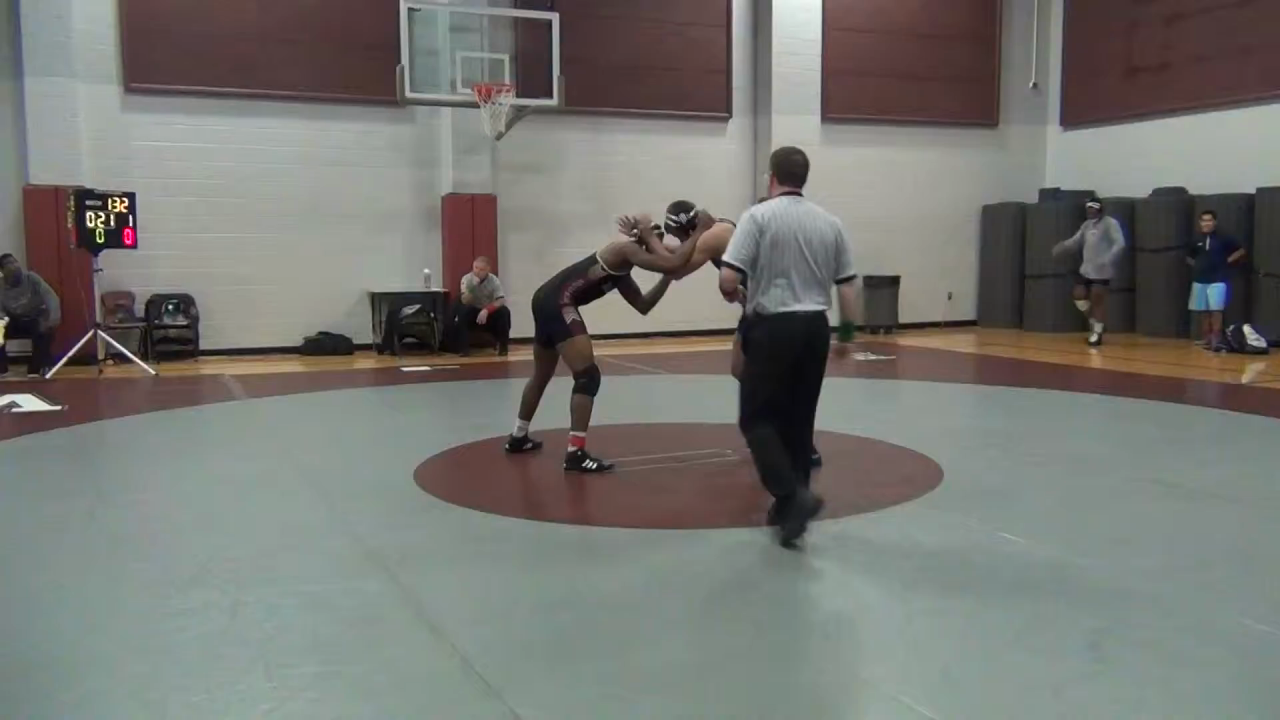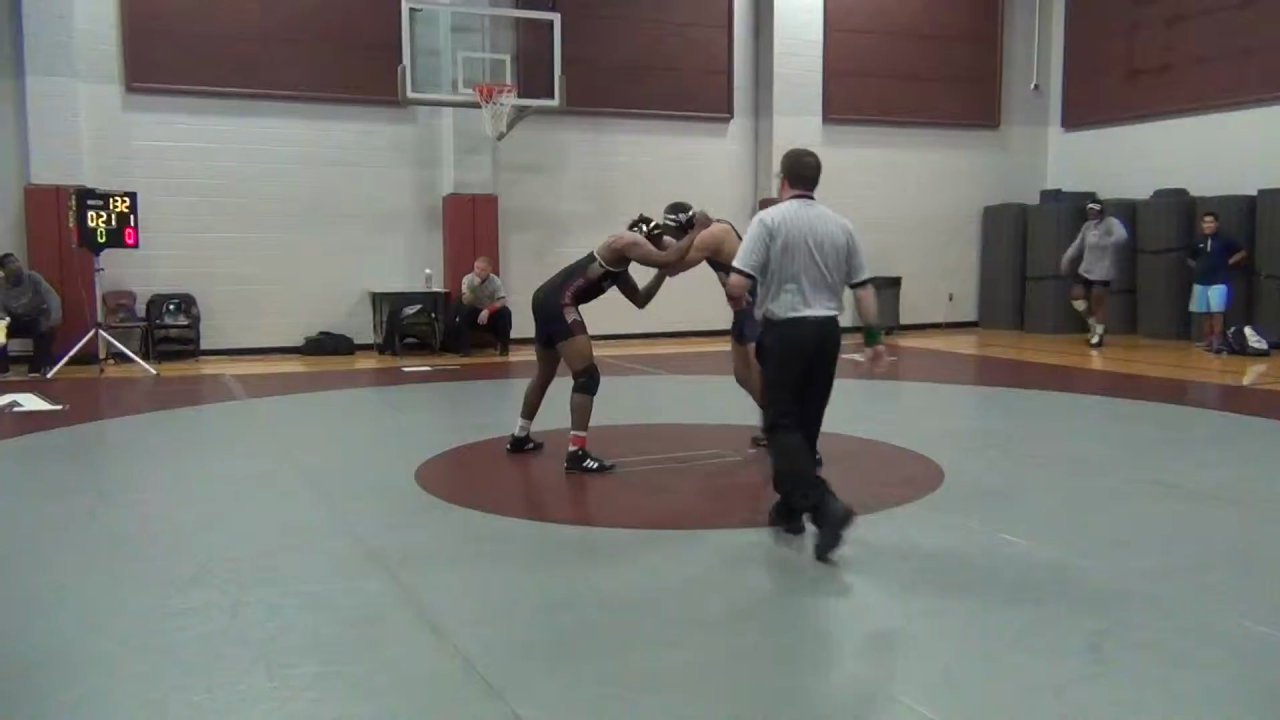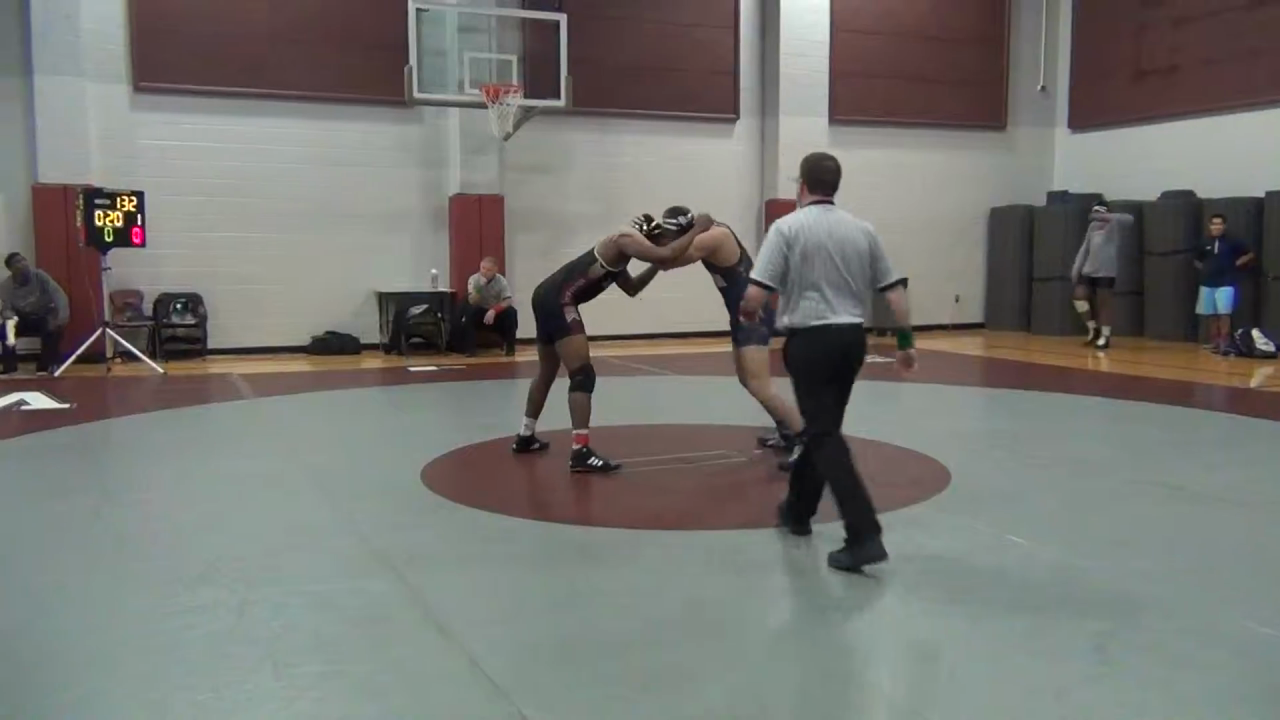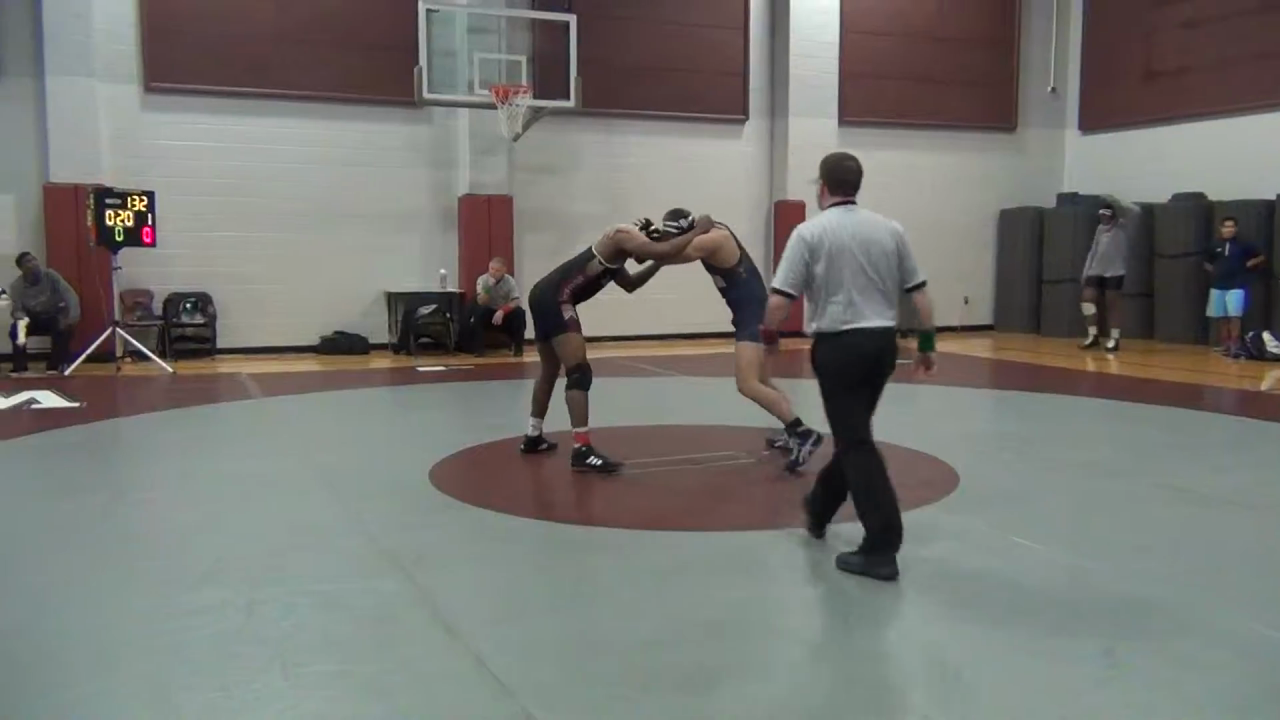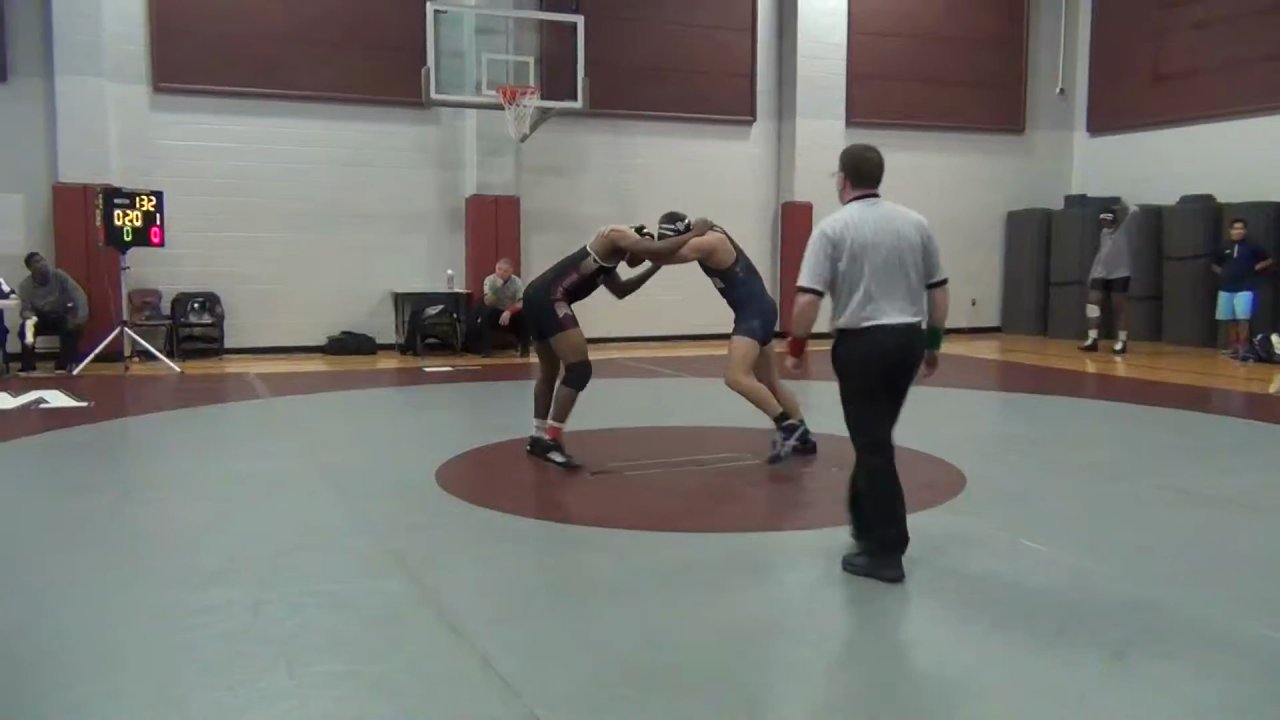
dt=0.1s
person 1, frame 1
left shoulder: (758, 216)
right shoulder: (829, 222)
left elbow: (729, 278)
right elbow: (847, 284)
left wrist: (733, 293)
right wrist: (847, 332)
left hip: (771, 327)
right hip: (814, 328)
left knee: (757, 417)
right knee: (797, 422)
left ankle: (794, 493)
right ankle: (788, 504)
person 1, frame 2
left shoulder: (769, 220)
right shoulder: (841, 225)
left elbow: (738, 283)
right elbow: (863, 289)
left wrist: (736, 297)
right wrist: (873, 336)
left hip: (783, 333)
right hip: (826, 332)
left knee: (783, 427)
right knee: (805, 425)
left ankle: (825, 506)
right ankle: (789, 507)
person 1, frame 3
left shoulder: (787, 228)
right shoulder: (863, 230)
left elbow: (757, 293)
right elbow: (894, 291)
left wrist: (747, 311)
right wrist: (905, 340)
left hip: (810, 342)
right hip: (852, 339)
left knee: (825, 438)
right knee: (824, 429)
left ankle: (864, 536)
right ankle: (798, 510)
person 1, frame 4
left shoulder: (810, 233)
right shoulder: (890, 229)
left elbow: (779, 301)
right elbow: (918, 292)
left wrist: (769, 333)
right wrist: (927, 342)
left hip: (839, 347)
right hip: (884, 343)
left knee: (857, 445)
right knee: (852, 434)
left ankle: (881, 546)
right ankle: (820, 509)
person 1, frame 5
left shoulder: (833, 228)
right shoulder: (915, 222)
left elbow: (807, 299)
right elbow: (938, 290)
left wrist: (796, 345)
right wrist: (934, 342)
left hip: (861, 345)
right hip: (909, 341)
left knee: (870, 444)
right knee: (878, 438)
left ankle: (883, 551)
right ankle: (873, 526)
person 2, frame 1
left shoulder: (716, 234)
right shoulder: (719, 230)
left elbow: (677, 271)
right elbow: (687, 255)
right knee: (739, 369)
left ankle: (808, 451)
person 2, frame 2
left shoulder: (713, 235)
right shoulder: (714, 230)
left elbow: (674, 268)
left hip: (758, 309)
right hip: (746, 308)
right knee: (744, 376)
person 2, frame 3
left shoulder: (712, 238)
right shoulder: (709, 234)
left elbow: (668, 262)
right hip: (744, 314)
left knee: (759, 387)
right knee: (749, 380)
right ankle: (787, 434)
person 2, frame 4
left shoulder: (711, 240)
right shoulder: (709, 234)
left elbow: (668, 258)
right elbow: (674, 253)
left hip: (753, 313)
right hip: (747, 313)
left knee: (747, 384)
right knee: (759, 380)
left ankle: (805, 434)
right ankle: (795, 435)
person 2, frame 5
left shoulder: (708, 242)
right shoulder: (703, 239)
left elbow: (663, 257)
right elbow: (665, 256)
left hip: (754, 312)
right hip: (757, 311)
left knee: (735, 377)
right knee: (766, 379)
left ankle: (788, 426)
right ankle: (803, 437)
person 3, frame 1
left shoulder: (620, 269)
right shoulder: (627, 248)
left elbow: (643, 306)
right elbow: (672, 264)
left wrist: (667, 280)
left hip: (547, 300)
right hip: (558, 303)
left knee: (541, 375)
right knee: (588, 376)
left ankle: (517, 438)
right ankle: (575, 453)
person 3, frame 2
left shoulder: (619, 266)
right shoulder: (625, 242)
left elbow: (640, 300)
right elbow: (669, 259)
left wrist: (663, 273)
right wrist: (697, 232)
left hip: (548, 300)
right hip: (559, 303)
left knee: (544, 375)
right knee: (587, 376)
left ankle: (519, 437)
right ankle: (576, 453)
person 3, frame 3
left shoulder: (615, 259)
right shoulder: (625, 239)
left elbow: (632, 289)
right elbow: (665, 256)
left wrist: (655, 266)
right wrist: (697, 230)
left hip: (546, 298)
right hip: (557, 301)
left knee: (548, 371)
right knee: (583, 375)
left ankle: (525, 437)
right ankle: (581, 452)
person 3, frame 4
left shoulder: (615, 254)
right shoulder: (623, 235)
left elbow: (629, 284)
right elbow: (663, 251)
left wrist: (657, 264)
right wrist: (697, 231)
left hip: (545, 296)
right hip: (556, 299)
left knee: (549, 371)
right knee: (579, 373)
left ankle: (533, 437)
right ankle: (582, 451)
person 3, frame 5
left shoulder: (610, 254)
right shoulder: (617, 235)
left elbow: (619, 290)
right elbow: (658, 248)
left wrist: (652, 268)
right wrist: (694, 232)
left hip: (539, 299)
right hip: (549, 298)
left knee: (549, 372)
right knee: (578, 368)
left ankle: (541, 438)
right ankle: (549, 442)
